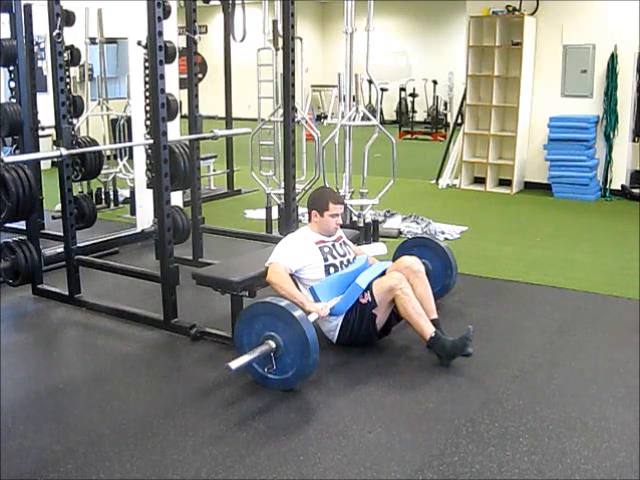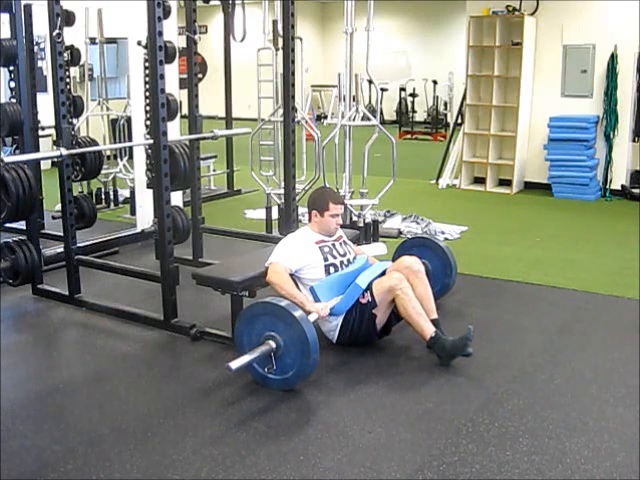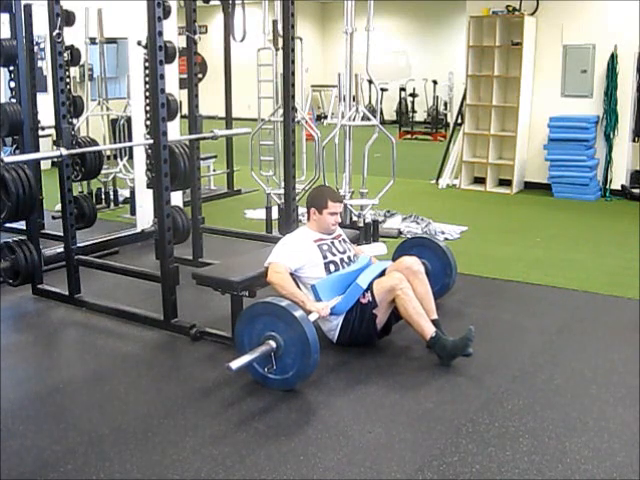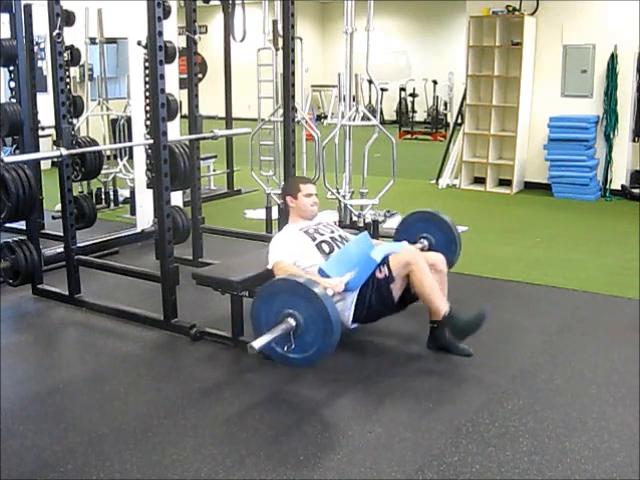
dt=0.5s
person 1, frame 1
left shoulder: (335, 233)
right shoulder: (296, 244)
left elbow: (357, 253)
right elbow: (274, 275)
left wrist: (386, 269)
right wrist: (307, 305)
left hip: (365, 302)
right hip: (343, 322)
left knee: (410, 263)
right knee: (395, 282)
left ankle: (438, 333)
right ankle: (440, 346)
person 1, frame 2
left shoulder: (335, 233)
right shoulder: (296, 244)
left elbow: (356, 253)
right elbow: (274, 275)
left wrist: (387, 269)
right wrist: (308, 305)
left hip: (366, 303)
right hip: (344, 321)
left knee: (410, 264)
right knee: (396, 282)
left ankle: (438, 333)
right ankle: (440, 345)
person 1, frame 3
left shoulder: (334, 232)
right shoulder: (295, 243)
left elbow: (355, 252)
right elbow: (275, 275)
left wrist: (384, 268)
right wrist: (308, 304)
left hip: (365, 301)
right hip: (343, 321)
left knee: (410, 264)
right knee: (396, 282)
left ankle: (438, 333)
right ankle: (440, 345)
person 1, frame 4
left shoulder: (324, 222)
right shoulder: (284, 240)
right elbow: (281, 271)
right wrist: (323, 283)
left hip: (372, 279)
right hip: (354, 298)
left knee: (435, 261)
right knee: (411, 258)
left ankle: (438, 334)
right ankle: (453, 324)
